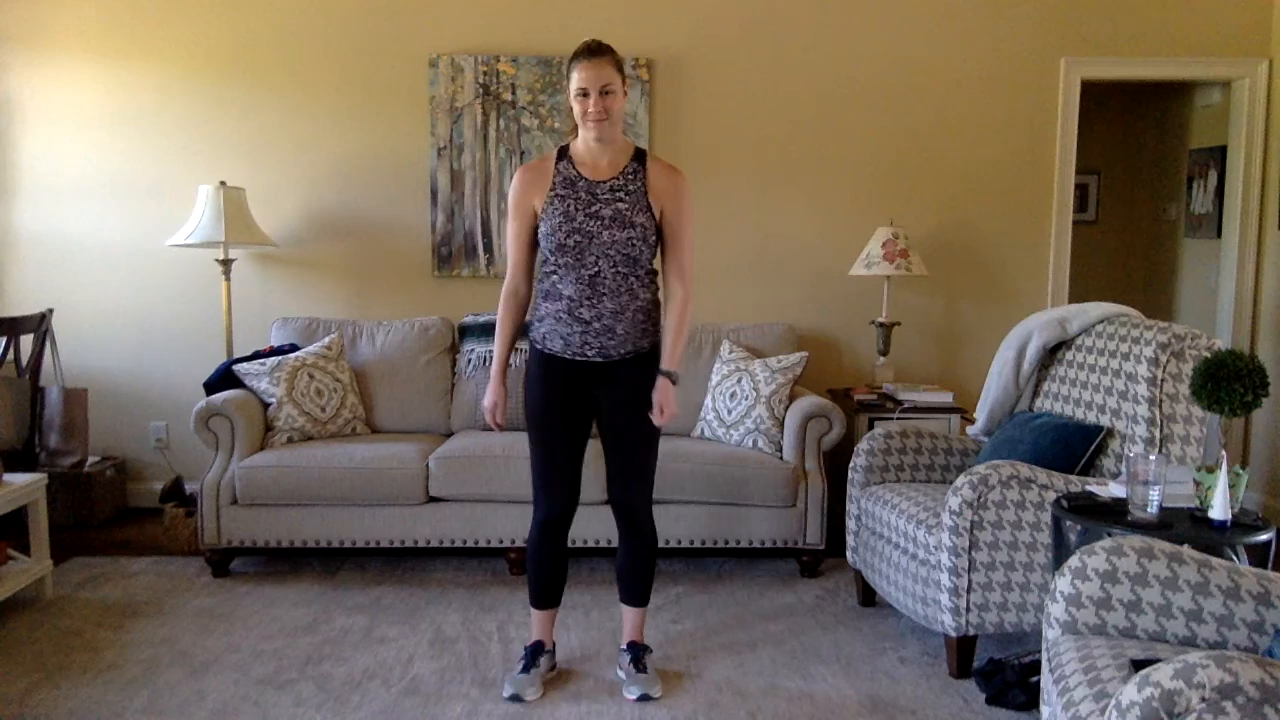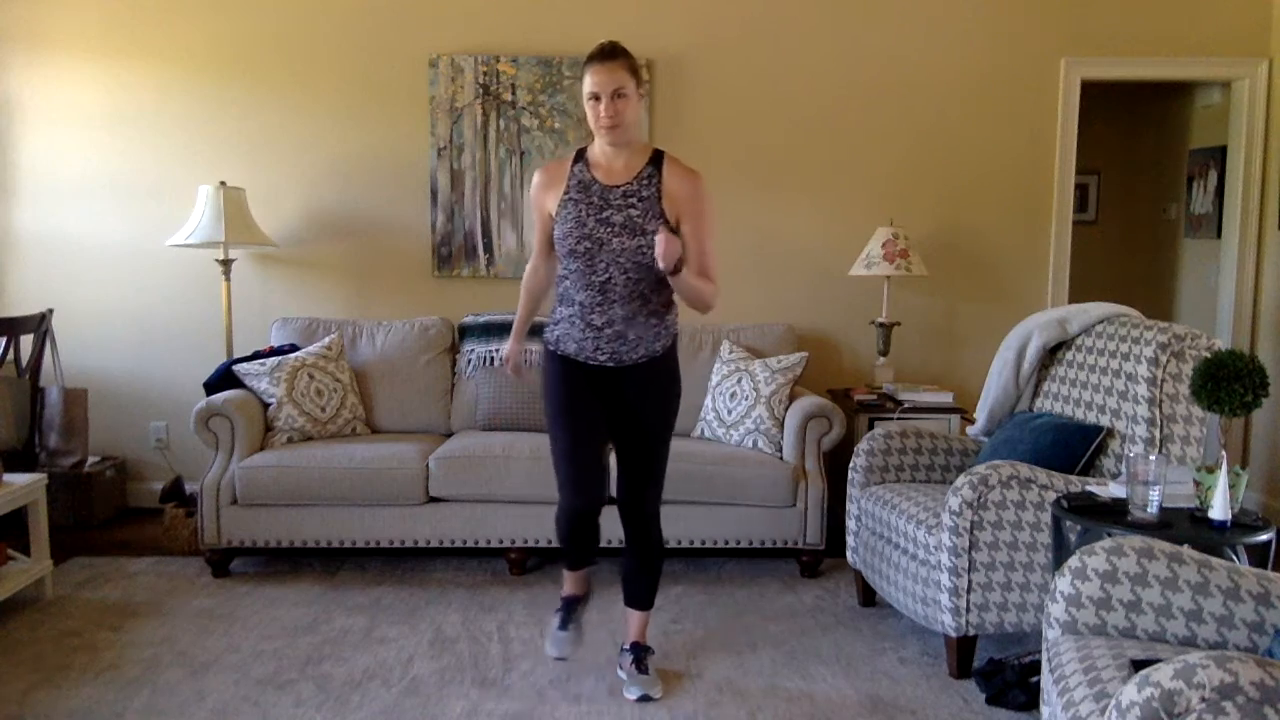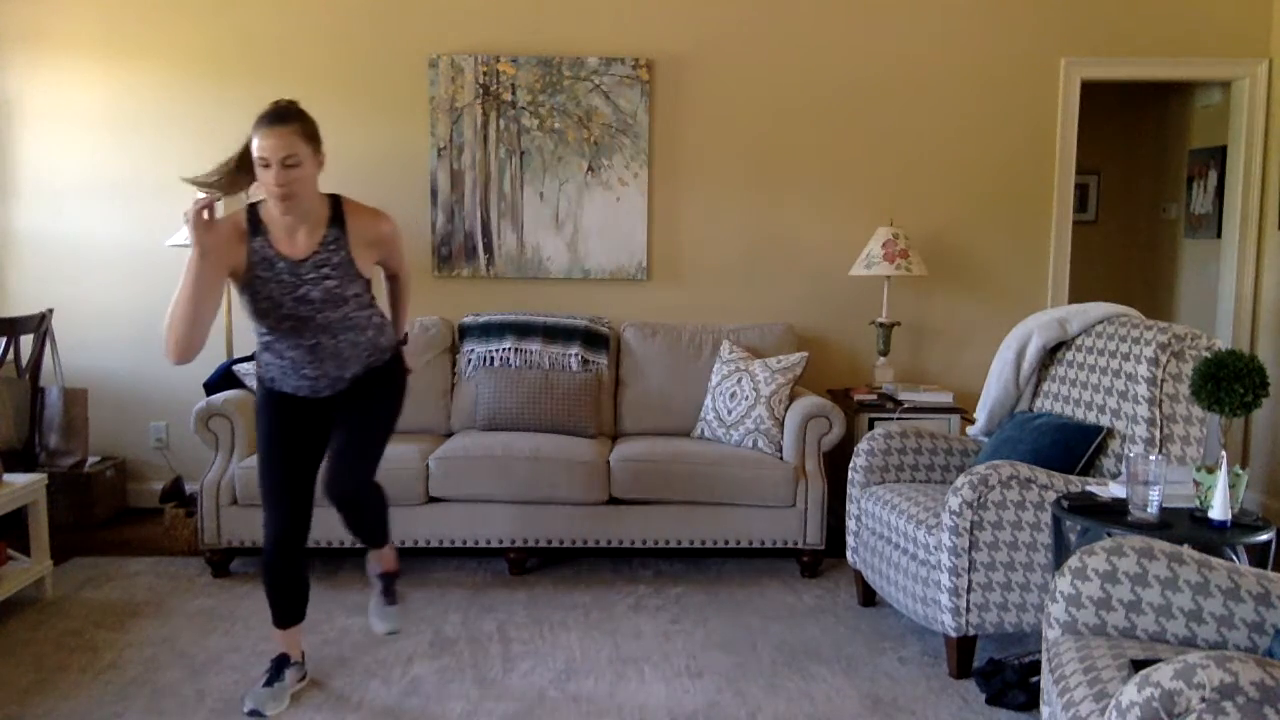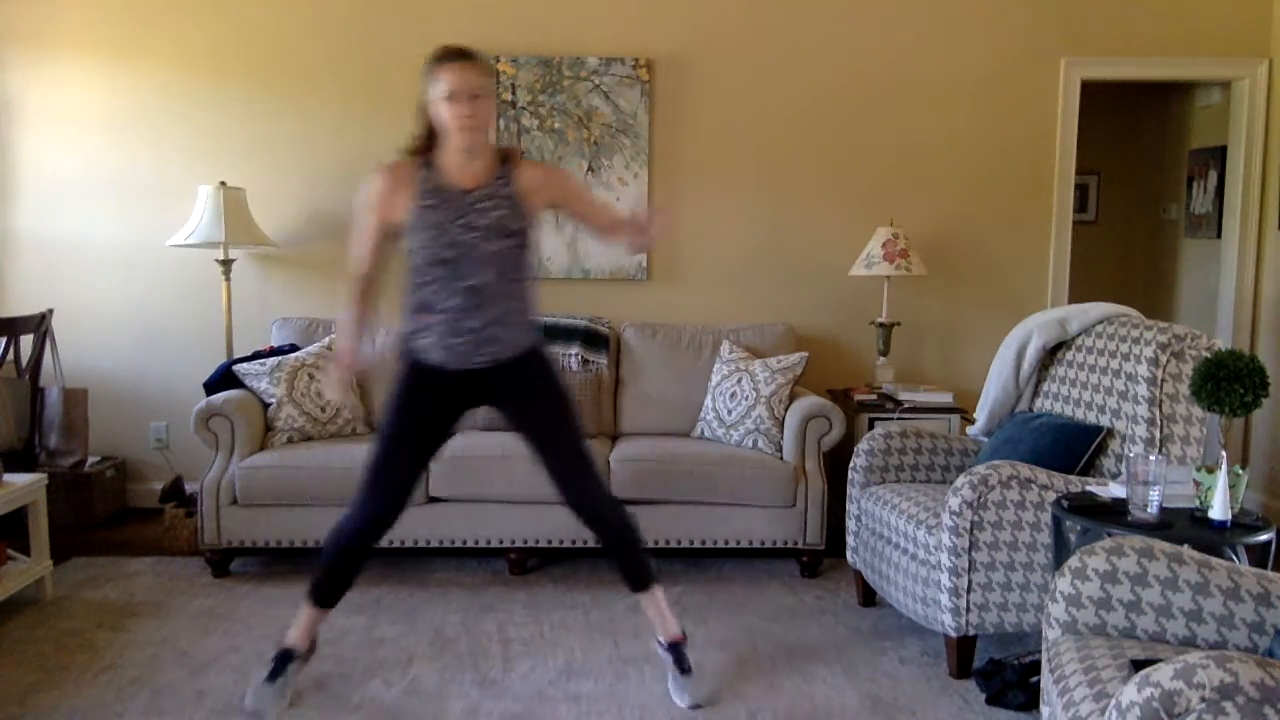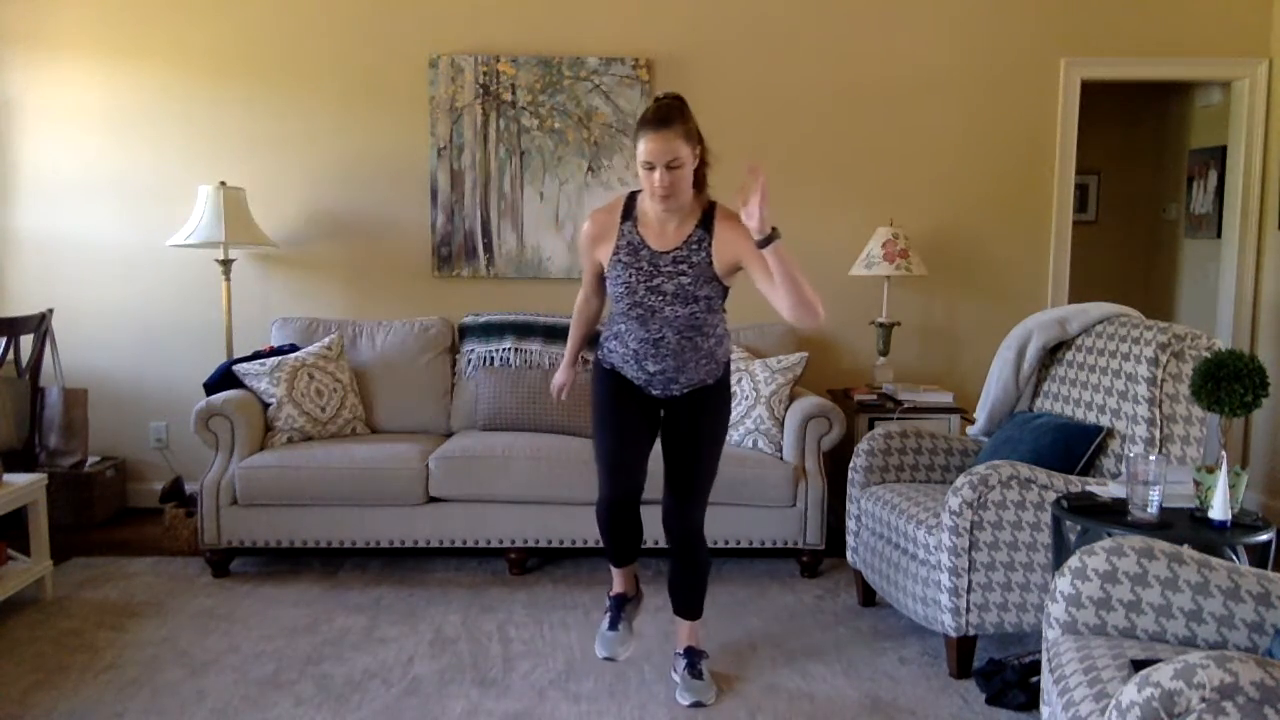
dt=1s
person 1, frame 1
left shoulder: (663, 180)
right shoulder: (533, 178)
left elbow: (679, 286)
right elbow: (516, 281)
left wrist: (667, 374)
right wrist: (497, 372)
left hip: (632, 368)
right hip: (555, 365)
left knee: (633, 506)
right knee: (551, 508)
left ankle: (634, 646)
right ankle: (540, 645)
person 1, frame 2
left shoulder: (680, 182)
right shoulder: (551, 178)
left elbow: (708, 298)
left wrist: (676, 269)
right wrist: (518, 332)
left hip: (648, 368)
right hip: (572, 363)
left knee: (640, 508)
right knee: (580, 497)
left ankle: (635, 646)
right ankle: (574, 590)
person 1, frame 3
left shoulder: (369, 227)
right shoulder: (230, 237)
left elbow: (398, 274)
right elbow: (180, 351)
left wrist: (399, 337)
right wrist: (202, 256)
left hip: (370, 375)
right hip: (287, 390)
left knee: (346, 480)
right knee: (283, 531)
left ankle: (383, 561)
right ankle: (289, 657)
person 1, frame 4
left shoulder: (530, 178)
right shoulder: (393, 186)
left elbow: (625, 232)
right elbow: (361, 274)
left wrist: (638, 224)
right wrist: (346, 336)
left hip: (519, 364)
right hip: (434, 369)
left knee: (588, 495)
right knee: (376, 507)
left ankle: (668, 633)
right ankle: (300, 638)
person 1, frame 5
left shoulder: (730, 231)
right shoulder: (602, 225)
left elbow: (808, 318)
left wrist: (764, 236)
right wrist: (569, 359)
left hip: (700, 388)
right hip: (621, 377)
left knee: (684, 519)
right knee: (618, 492)
left ankle: (689, 649)
right ankle: (624, 591)
